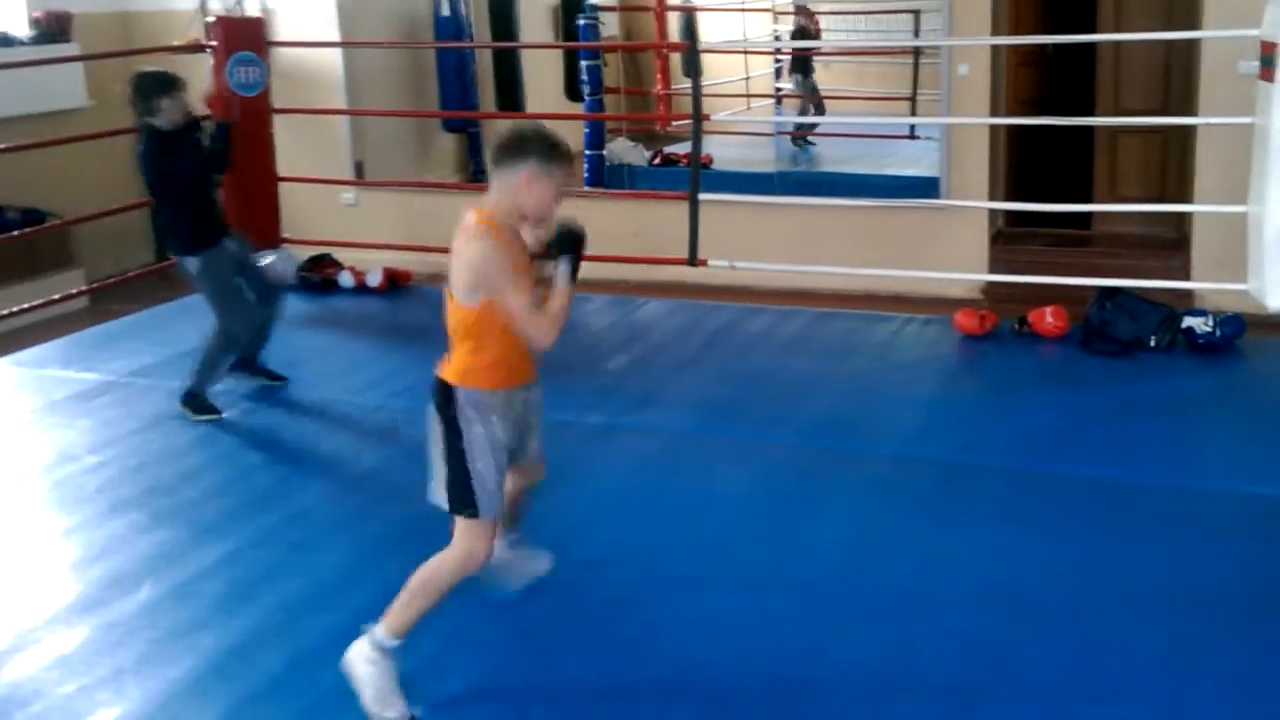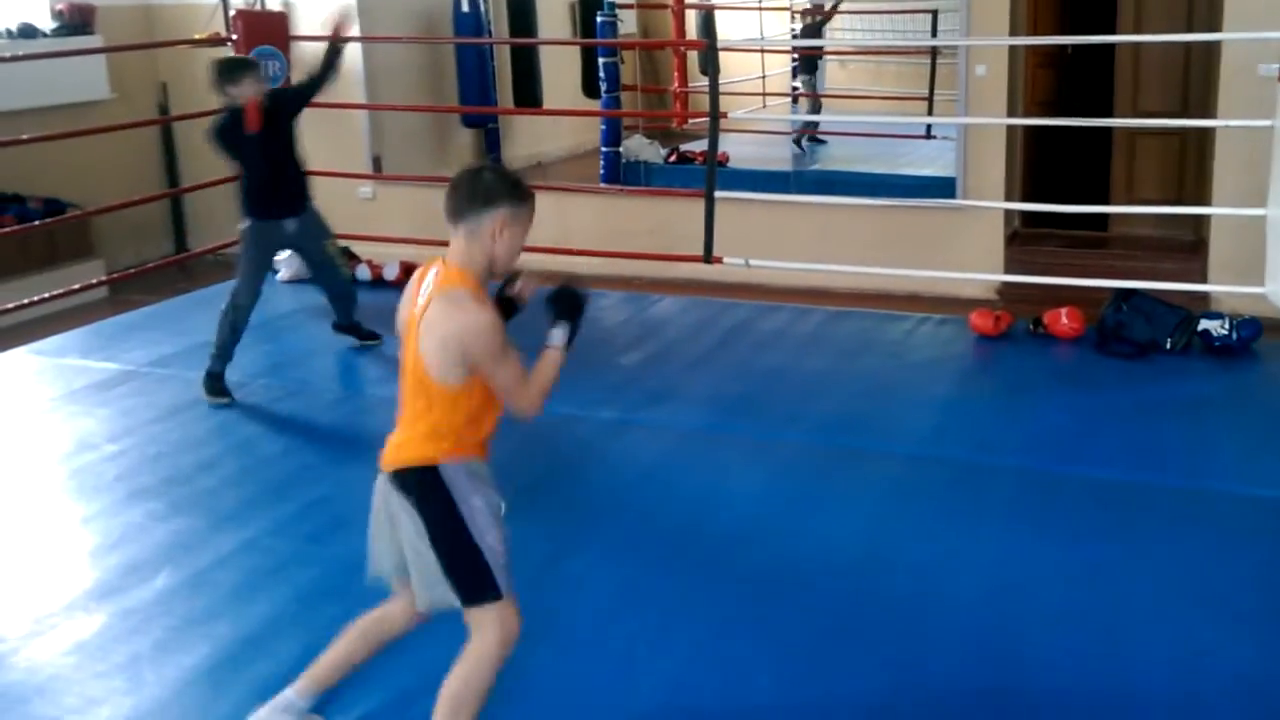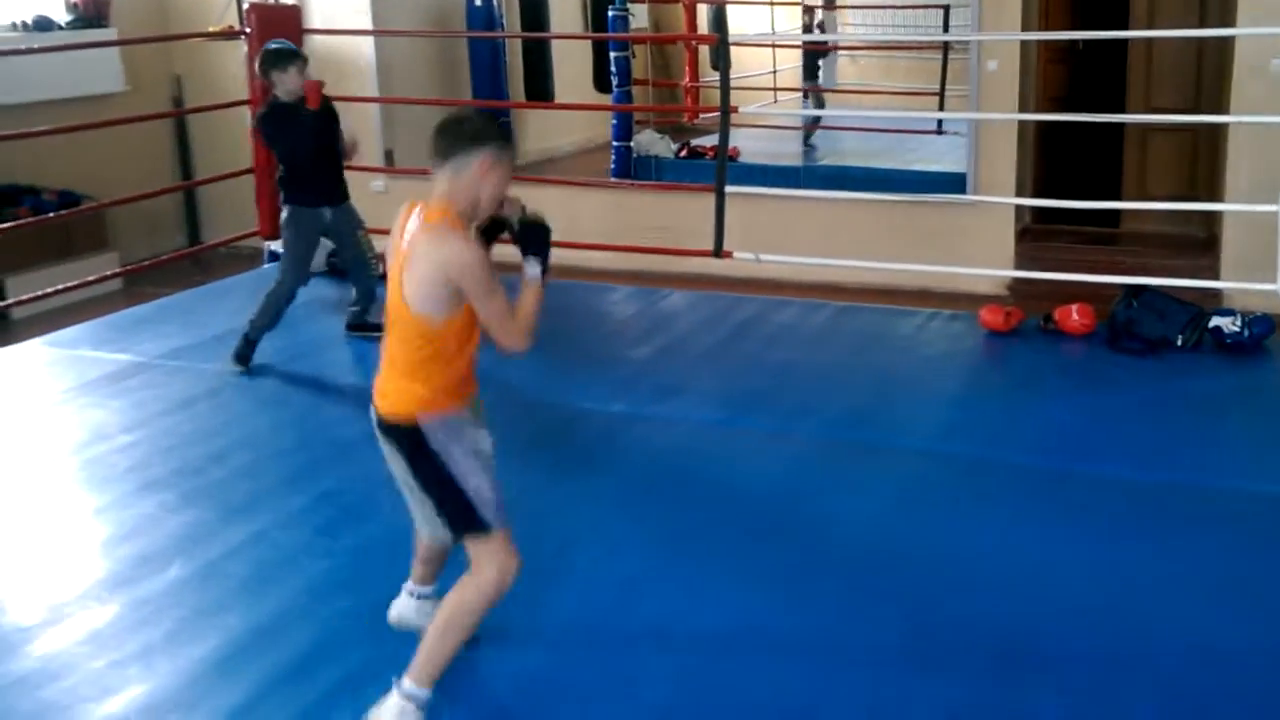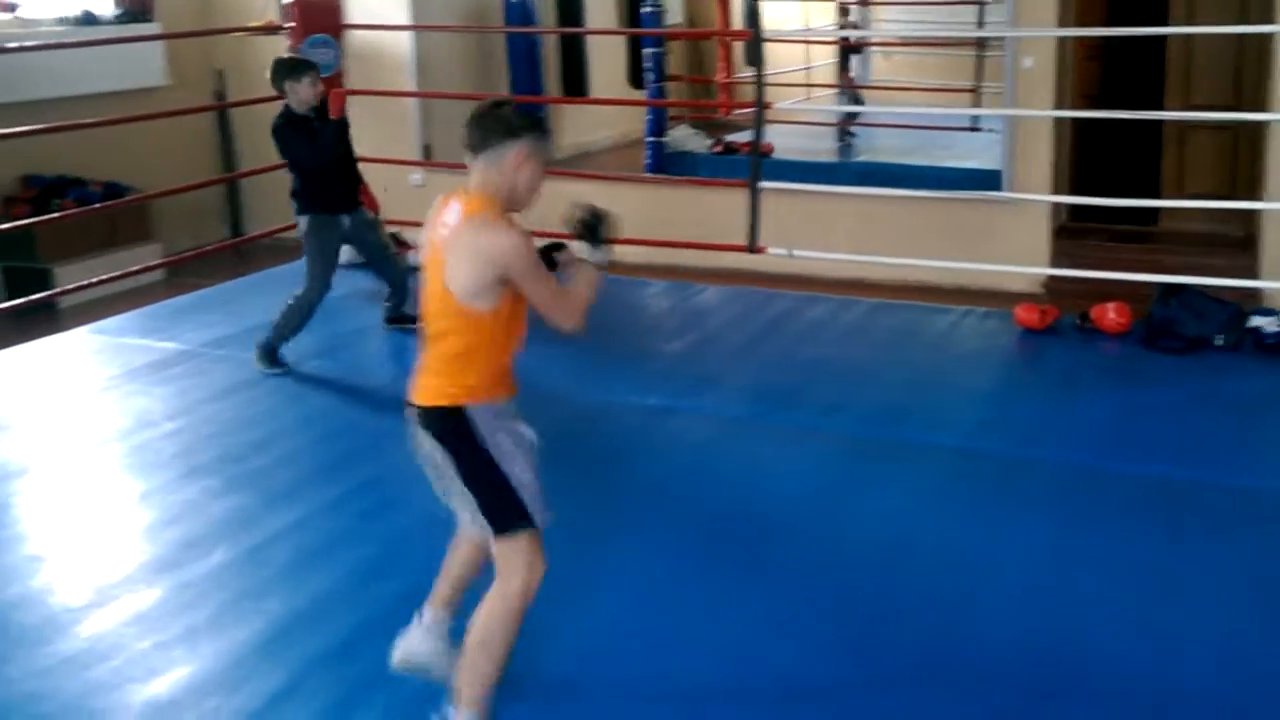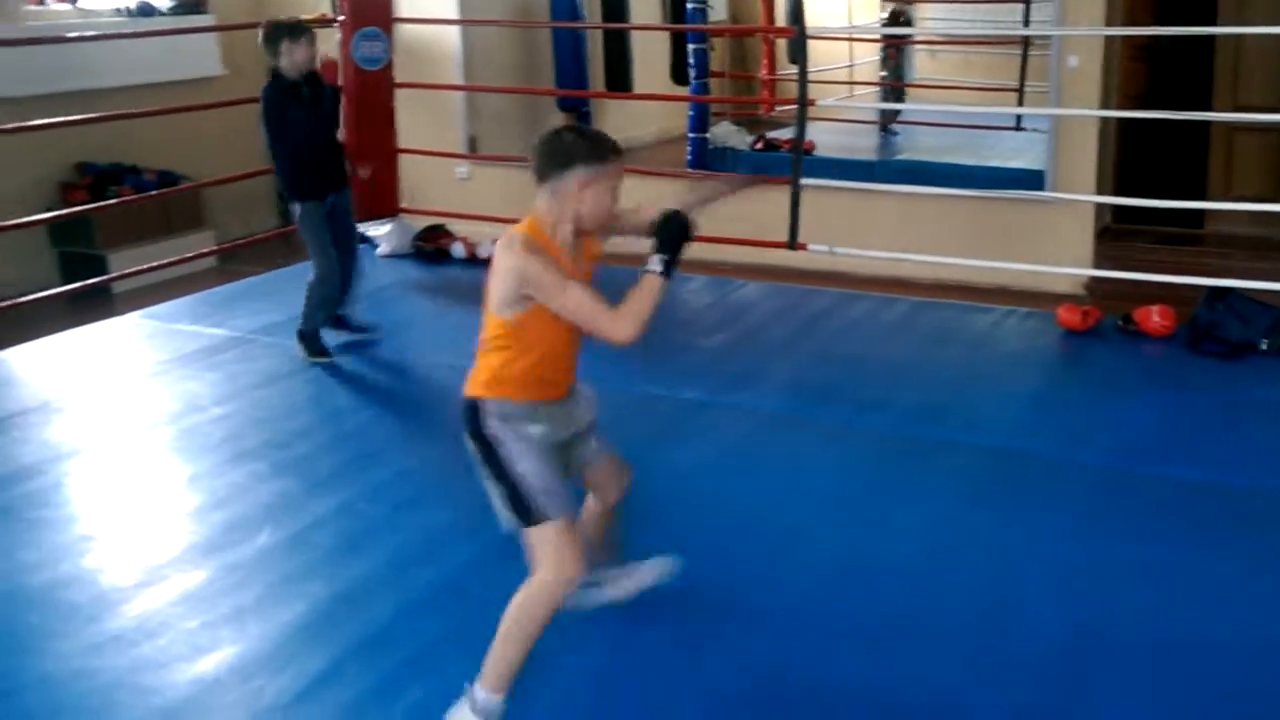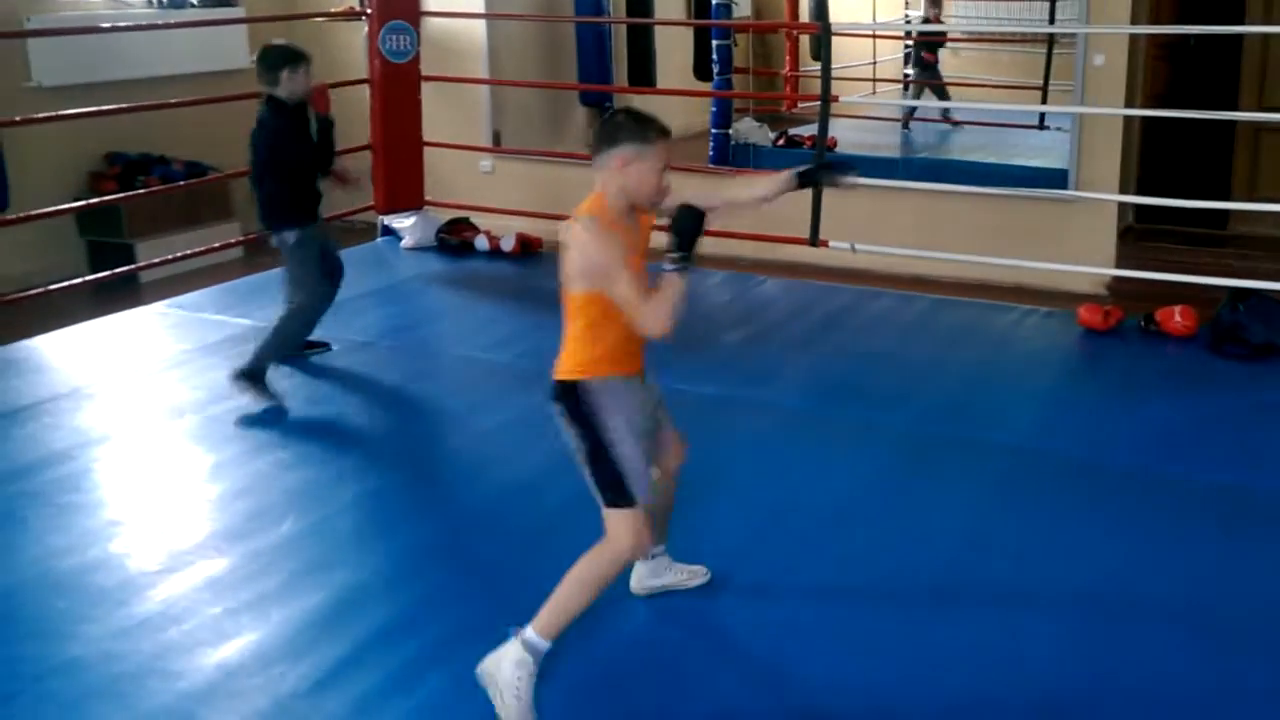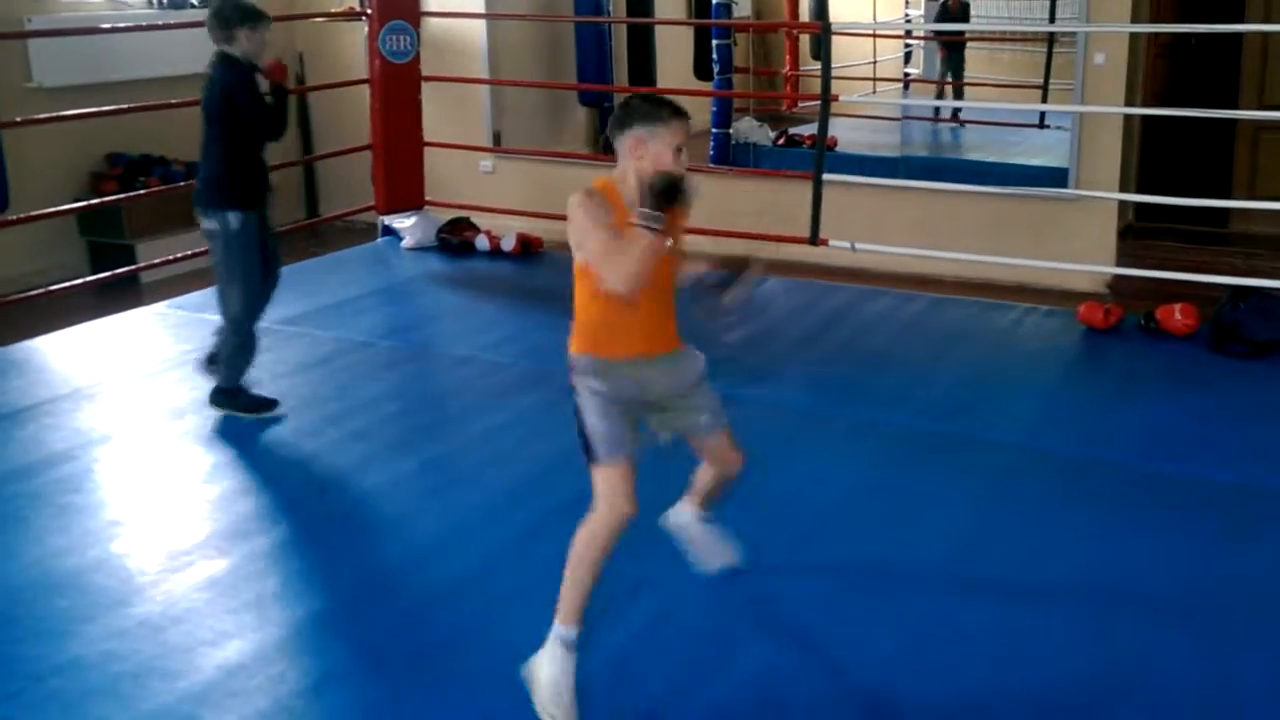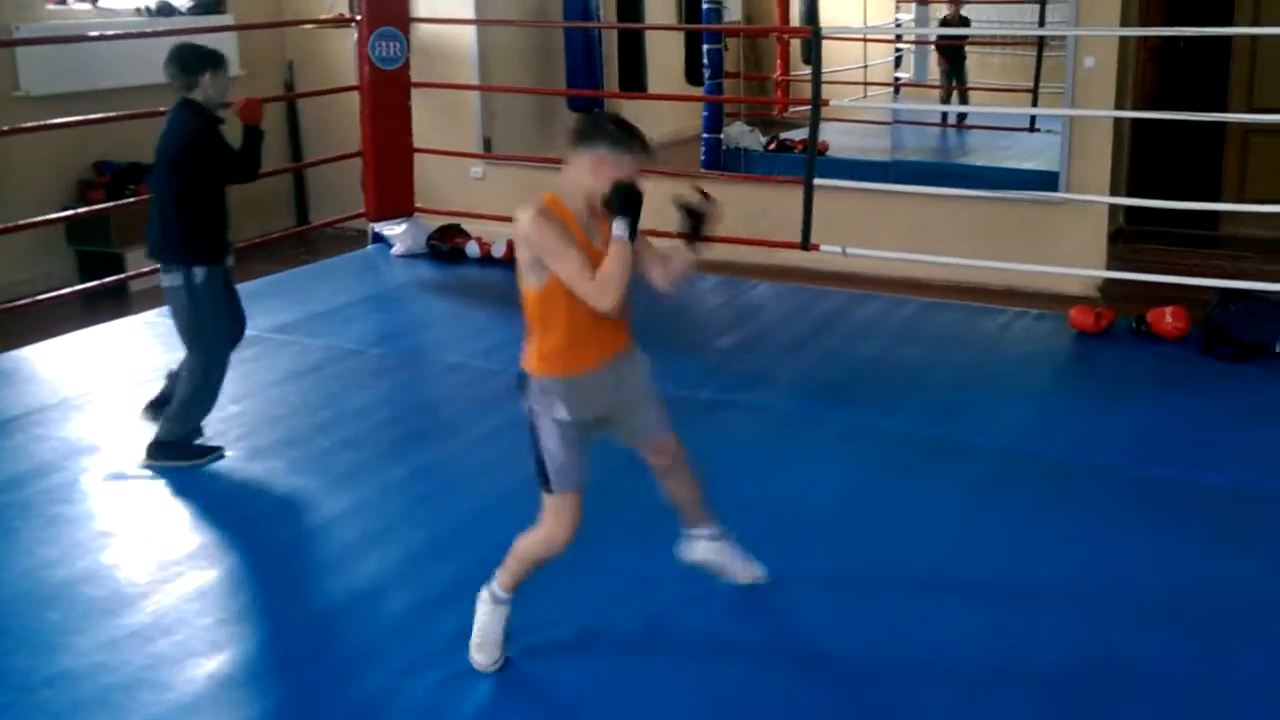
dt=0.3s
person 1, frame 1
left shoulder: (503, 230)
right shoulder: (484, 244)
right elbow: (542, 334)
left wrist: (543, 255)
right wrist: (562, 265)
left hip: (512, 389)
right hip: (473, 399)
left knee: (527, 474)
right knee: (471, 550)
left ankle: (502, 541)
right ankle: (372, 652)
person 1, frame 2
left shoulder: (430, 280)
right shoulder: (473, 318)
right elbow: (525, 404)
right wrist: (562, 331)
left hip: (406, 467)
right hip: (440, 475)
left knee: (410, 605)
right knee: (497, 629)
person 1, frame 3
left shoulder: (414, 219)
right shoulder: (455, 250)
right elbow: (514, 338)
right wrist: (536, 261)
left hip: (405, 406)
right hip: (425, 421)
left knee: (447, 515)
right knee: (495, 564)
left ankle: (416, 599)
person 1, frame 4
left shoulder: (446, 213)
right shoulder: (501, 240)
right elbow: (567, 317)
left wrist: (533, 265)
right wrist: (589, 250)
left hip: (439, 401)
right hip: (465, 414)
left knee: (507, 529)
right knee: (523, 568)
left ankle: (426, 638)
person 1, frame 5
left shoulder: (575, 228)
right shoulder: (525, 256)
left elbow: (648, 220)
right elbow: (620, 328)
left wrist: (715, 191)
right wrist: (664, 258)
left hip: (554, 400)
right hip: (504, 414)
left knee: (612, 481)
right knee: (557, 570)
left ankle: (597, 578)
person 1, frame 6
left shoulder: (624, 208)
right shoulder: (593, 233)
left elbow: (721, 200)
right elbow: (654, 324)
left wrist: (797, 176)
right wrist: (678, 255)
left hip: (607, 377)
right hip: (591, 390)
left knee: (667, 460)
right knee: (626, 536)
left ankle: (651, 566)
right ankle: (517, 659)
person 1, frame 7
left shoulder: (664, 203)
right shoulder: (589, 203)
right elbow: (620, 284)
right wrist: (650, 213)
left hip: (667, 360)
right hip: (602, 372)
left knee: (727, 460)
right knee: (615, 508)
left ankle: (690, 515)
right ankle: (556, 653)
person 1, frame 8
left shoulder: (611, 208)
right shoulder: (537, 222)
left elbow: (663, 276)
right elbow: (603, 298)
left wrist: (696, 247)
right wrist: (622, 222)
left hip: (617, 368)
right hip: (558, 387)
left knee: (673, 460)
right knee: (560, 531)
left ankle: (704, 538)
right ankle: (496, 596)
person 2, frame 1
left shoulder: (180, 131)
right shoulder: (156, 149)
right elbow: (217, 163)
right wrist: (222, 119)
left hip: (219, 234)
right hip: (196, 248)
left knee: (268, 292)
right knee: (232, 319)
left ankle: (246, 359)
right ankle: (194, 393)
person 2, frame 2
left shoulder: (275, 103)
right shoulder: (226, 129)
left elbow: (316, 82)
right elbow: (261, 171)
left wrist: (335, 45)
right wrist: (254, 130)
left hip: (299, 214)
right hip: (262, 222)
left knee: (335, 275)
right knee: (245, 294)
left ankle: (346, 322)
right ankle: (216, 371)
person 2, frame 3
left shoulder: (318, 102)
right shoulder: (270, 118)
left elbow: (332, 138)
right elbow: (304, 153)
left wrist: (346, 146)
right wrist: (312, 110)
left hip: (336, 202)
right hip: (301, 208)
left knee: (363, 267)
right knee: (290, 279)
left ankle: (357, 319)
right ankle: (251, 337)
person 2, frame 4
left shoulder: (325, 113)
right shoulder: (285, 128)
right elbow: (323, 161)
left wrist: (361, 187)
right wrist: (335, 119)
left hip: (350, 209)
right hip: (318, 215)
left knee: (392, 264)
right knee: (316, 287)
left ankle: (395, 312)
right ankle: (272, 344)
person 2, frame 5
left shoulder: (309, 84)
right shoulder: (277, 95)
right elbow: (321, 129)
left wrist: (343, 152)
right wrist: (331, 89)
left hip: (333, 185)
right hip: (305, 194)
left knee: (347, 253)
right knee: (327, 267)
left ankle: (334, 313)
right ankle: (309, 330)
person 2, frame 6
left shoulder: (287, 113)
right shoulder: (276, 122)
right elbow: (317, 159)
left wrist: (330, 171)
right wrist: (323, 117)
left hip: (300, 214)
right hip: (289, 220)
left knee: (331, 272)
right knee: (311, 297)
left ankle: (294, 340)
right ankle: (253, 370)
person 2, frame 7
left shoulder: (231, 75)
right shoulder: (232, 80)
right elbow: (272, 128)
right wrist: (279, 86)
left hip: (240, 197)
right hip: (229, 204)
left knee: (264, 276)
right knee: (242, 295)
left ankle: (224, 356)
right ankle: (227, 388)
person 2, frame 8
left shoulder: (188, 120)
right shoulder: (196, 128)
right elbow: (243, 171)
right wrist: (252, 127)
left hip: (193, 248)
right hip: (190, 254)
left knee: (228, 328)
right knee: (208, 346)
left ankle: (169, 401)
right ankle: (168, 440)
